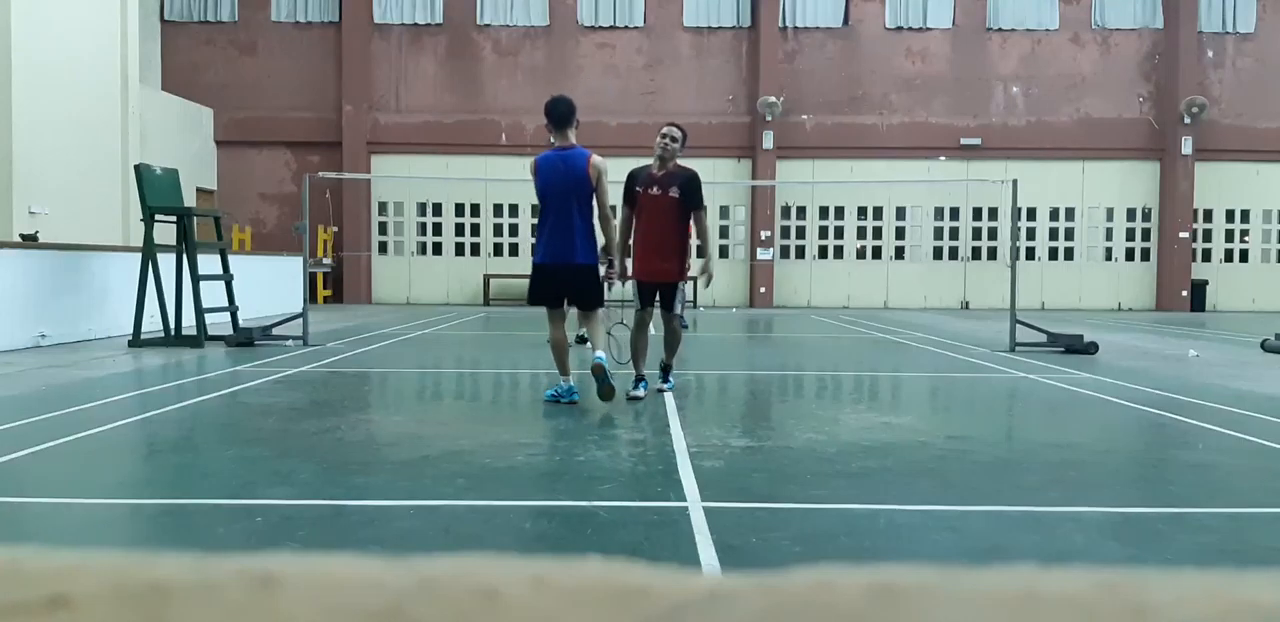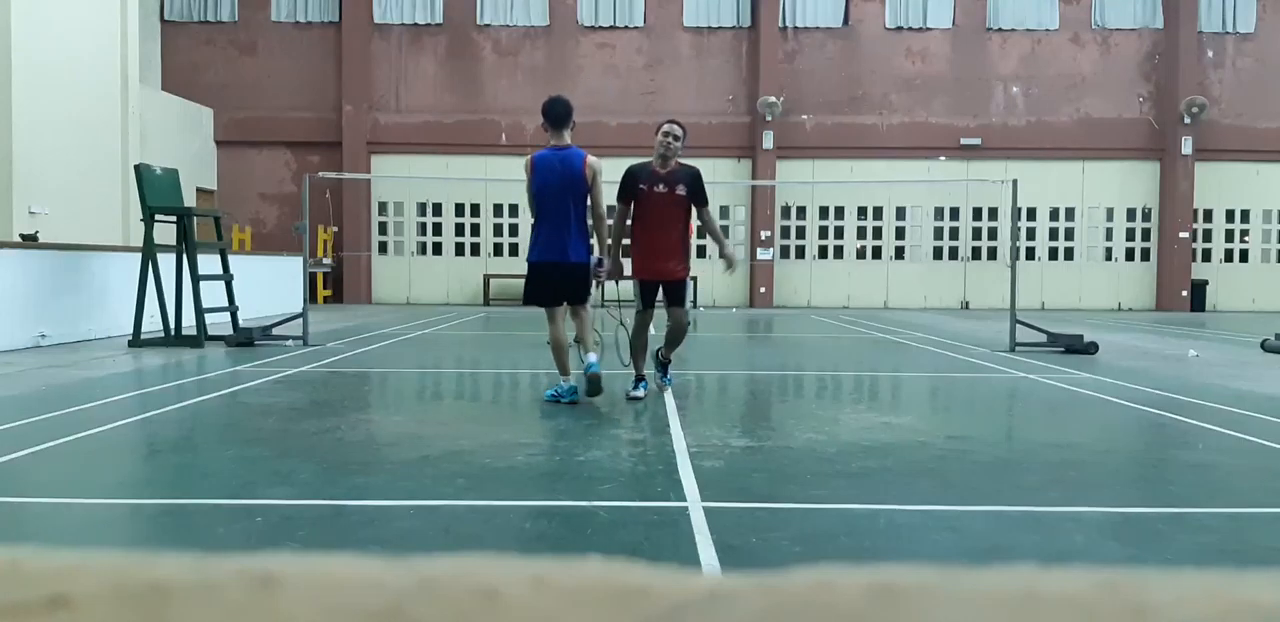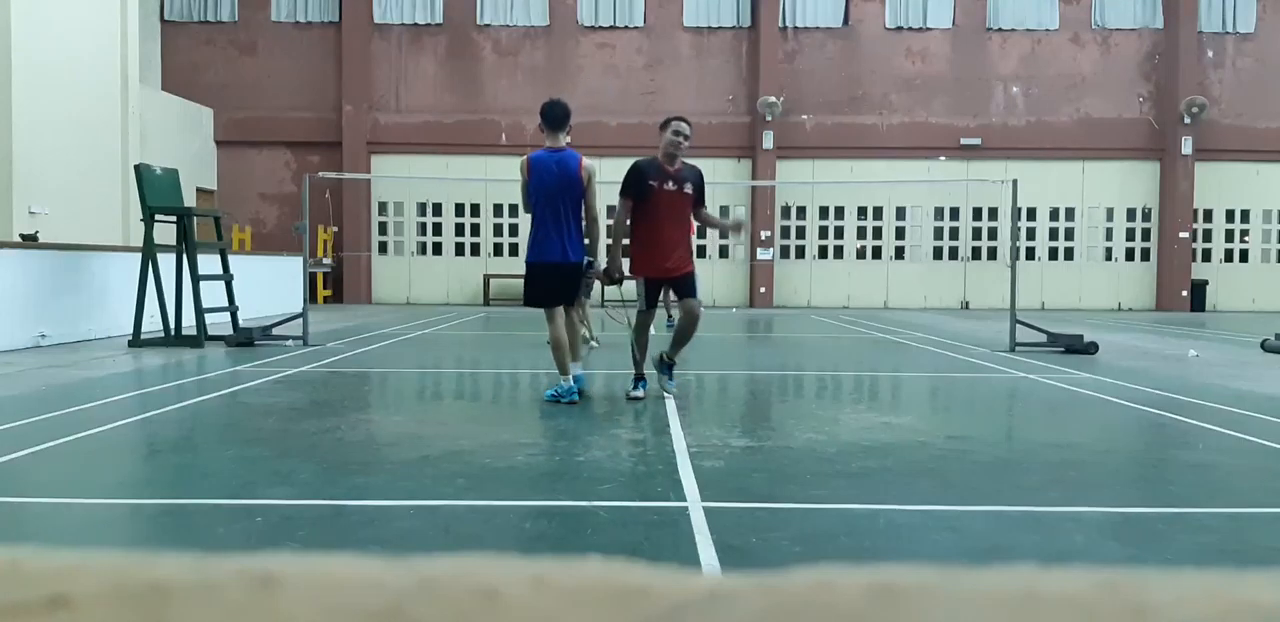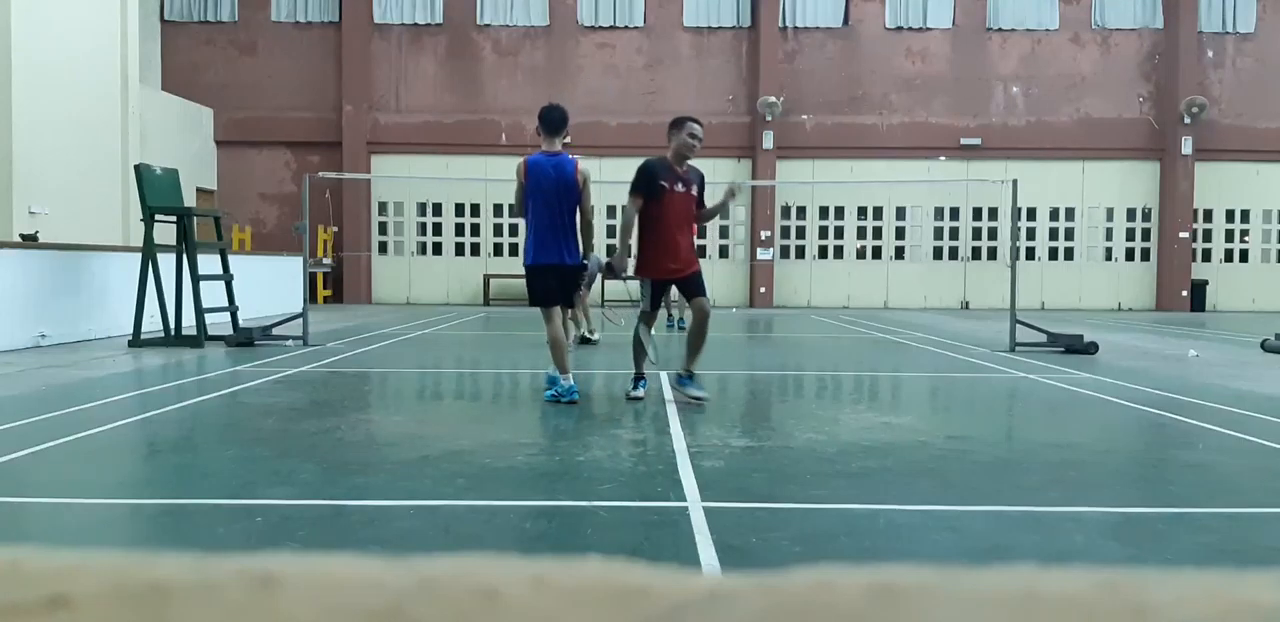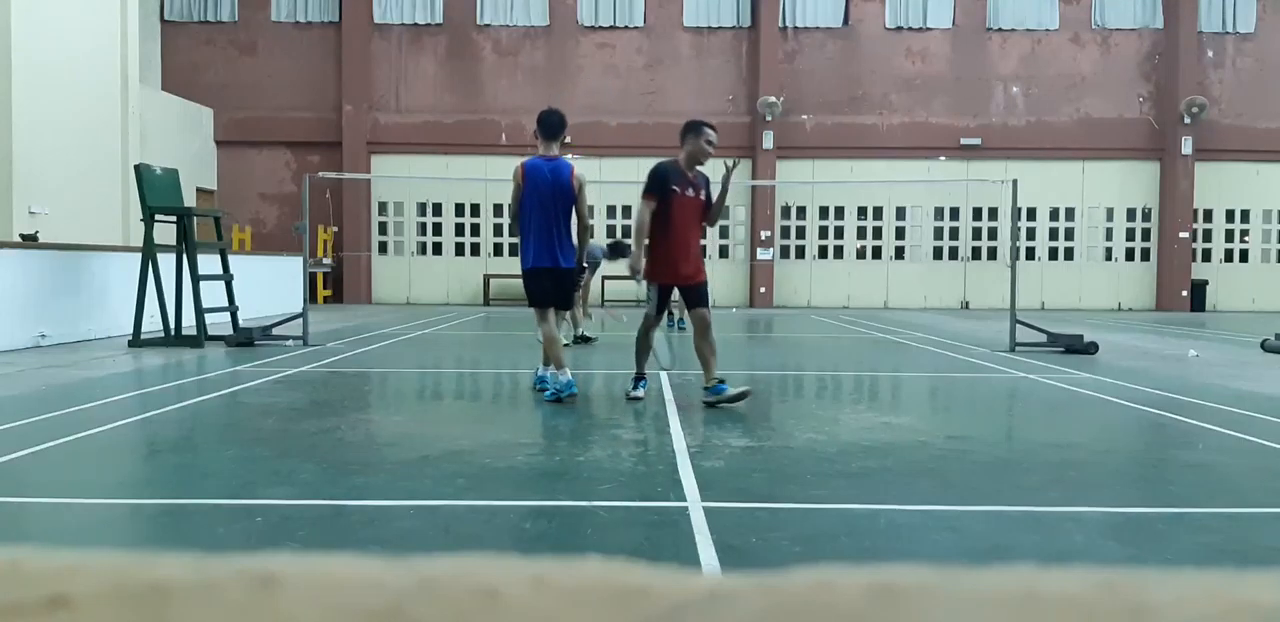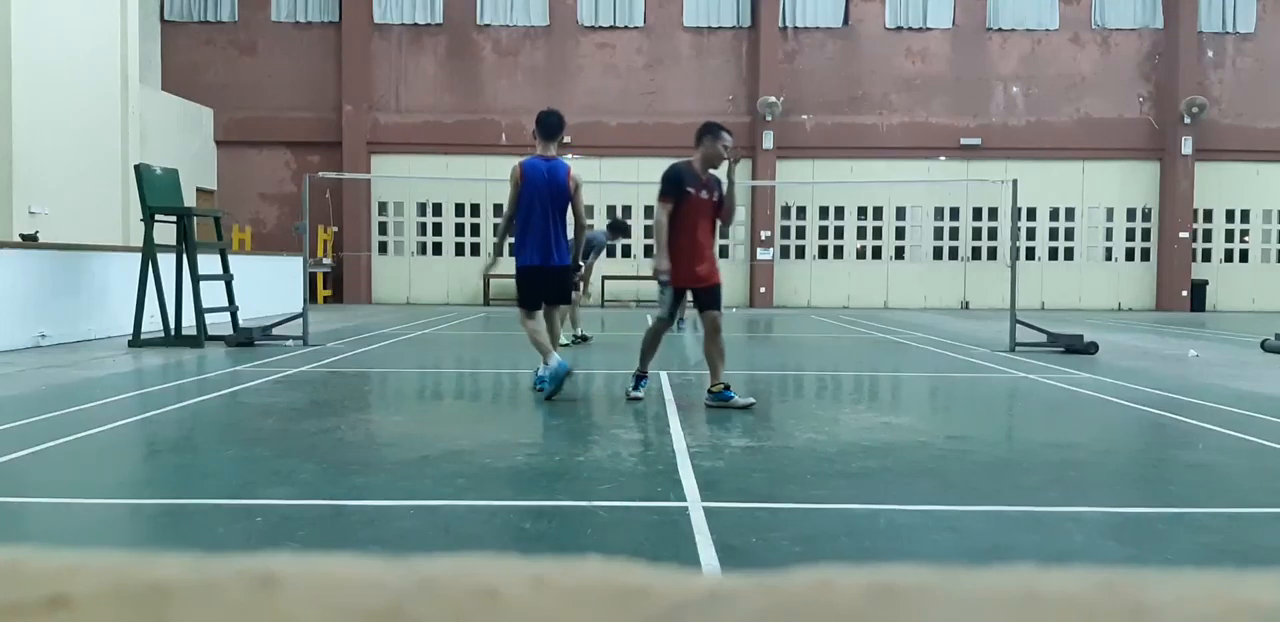
dt=0.1s
person 1, frame 1
left shoulder: (538, 164)
right shoulder: (594, 163)
right elbow: (605, 215)
right wrist: (612, 257)
left hip: (547, 257)
right hip: (584, 257)
left knee: (556, 319)
right knee: (591, 315)
left ankle: (566, 385)
right ankle: (599, 358)
person 1, frame 2
left shoulder: (532, 163)
right shoulder: (590, 164)
right elbow: (599, 215)
right wrist: (601, 256)
left hip: (544, 254)
right hip: (578, 254)
left knee: (555, 317)
right knee: (580, 311)
left ankle: (567, 384)
right ankle: (591, 360)
person 1, frame 3
left shoulder: (528, 163)
right shoulder: (584, 166)
left elbow: (527, 207)
right elbow: (592, 217)
right wrist: (593, 256)
left hip: (541, 254)
right hip: (573, 254)
left knee: (554, 317)
right knee: (570, 311)
left ankle: (567, 384)
right ankle: (576, 372)
person 1, frame 4
left shoulder: (525, 166)
right shoulder: (579, 170)
left elbow: (520, 210)
right elbow: (586, 220)
right wrist: (586, 257)
left hip: (539, 256)
right hip: (569, 257)
left knee: (552, 317)
right knee: (560, 316)
left ankle: (566, 383)
right ankle: (558, 374)
person 1, frame 5
left shoulder: (522, 170)
right shoulder: (575, 175)
left elbow: (514, 216)
right elbow: (583, 224)
right wrist: (581, 261)
left hip: (535, 259)
right hip: (564, 260)
left knee: (546, 319)
right knee: (555, 317)
left ankle: (564, 379)
right ankle: (546, 372)
person 1, frame 6
left shoulder: (521, 170)
right shoulder: (571, 175)
left elbow: (509, 217)
right elbow: (581, 223)
left wrist: (495, 254)
right wrist: (576, 259)
left hip: (529, 258)
right hip: (560, 259)
left knee: (530, 317)
right knee: (551, 314)
left ankle: (555, 363)
right ankle: (545, 372)
person 2, frame 1
left shoulder: (688, 178)
right shoulder: (636, 176)
left elbow: (700, 220)
right elbow: (626, 219)
left wrist: (707, 258)
right wrist: (621, 258)
left hip: (673, 267)
right hip: (642, 266)
left knee: (672, 320)
right knee: (641, 319)
left ankle: (667, 368)
right ankle: (639, 378)
person 2, frame 2
left shoulder: (691, 175)
right shoulder: (635, 173)
left elbow: (704, 215)
right elbow: (621, 216)
left wrist: (723, 246)
right wrist: (615, 256)
left hip: (677, 264)
right hip: (644, 264)
left knee: (680, 319)
right knee: (643, 318)
left ankle: (664, 357)
right ankle: (639, 378)
person 2, frame 3
left shoulder: (693, 174)
right shoulder: (641, 169)
left elbow: (699, 214)
right elbow: (622, 213)
left wrist: (725, 225)
right wrist: (615, 254)
left hip: (681, 262)
right hip: (646, 262)
left knee: (692, 312)
right knee: (644, 318)
left ankle: (668, 359)
right ankle: (639, 377)
person 2, frame 4
left shoulder: (696, 175)
right shoulder: (651, 168)
left elbow: (700, 217)
right elbow: (631, 211)
left wrist: (723, 204)
right wrist: (621, 250)
left hip: (686, 261)
right hip: (653, 262)
left knee: (703, 310)
right knee: (647, 318)
left ankle: (687, 375)
right ankle: (639, 377)
person 2, frame 5
left shoulder: (703, 180)
right shoulder: (663, 171)
left elbow: (710, 220)
right elbow: (644, 213)
left wrist: (725, 186)
right wrist: (637, 253)
left hip: (693, 267)
right hip: (662, 266)
left knee: (703, 321)
right knee: (651, 321)
left ankle: (712, 385)
right ankle: (639, 377)
person 2, frame 6
left shoulder: (715, 182)
right shoulder: (677, 173)
left elbow: (726, 220)
right elbow: (662, 215)
left wrist: (731, 180)
right wrist: (661, 255)
left hip: (707, 269)
right hip: (679, 268)
left knee: (714, 324)
right knee: (663, 323)
left ankle: (718, 389)
right ankle: (640, 375)
